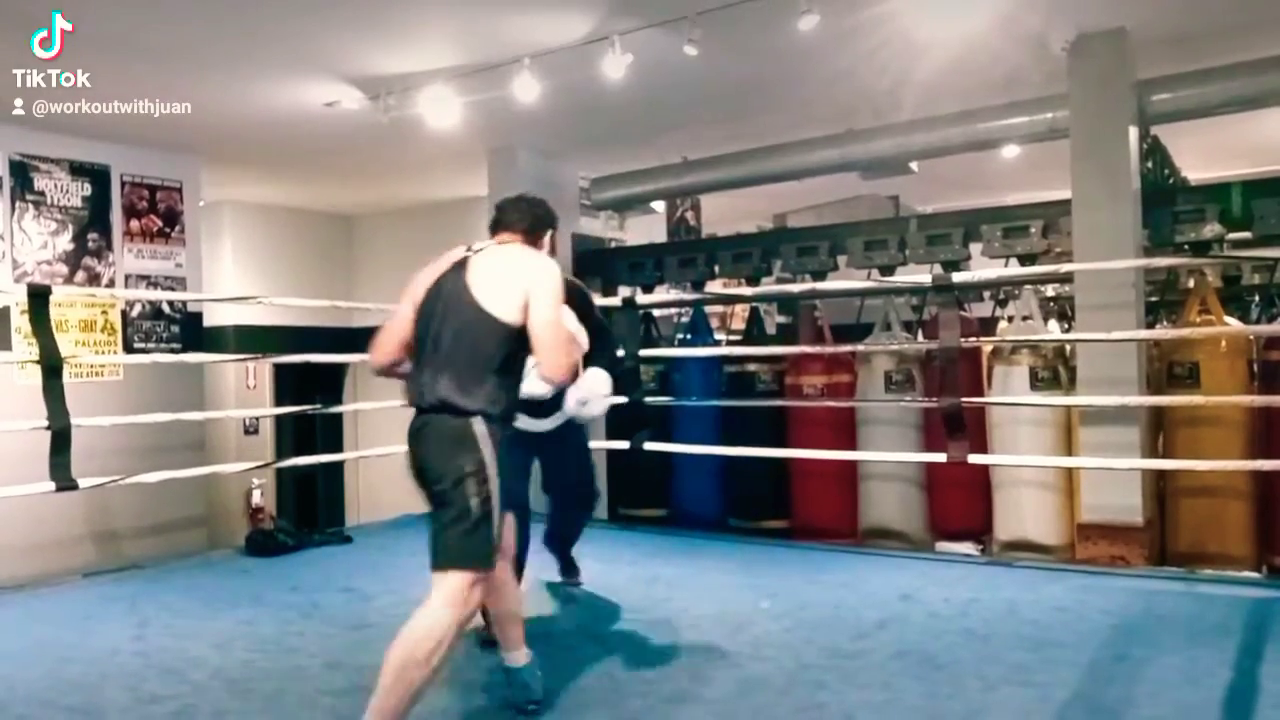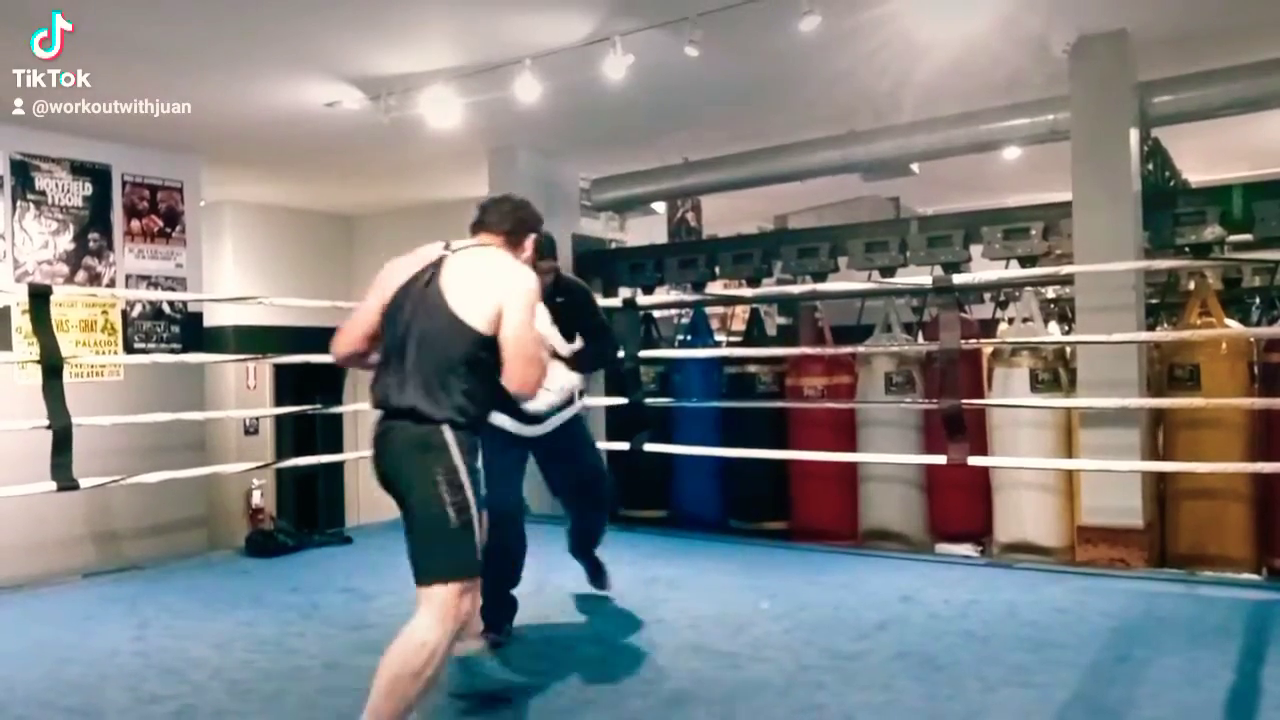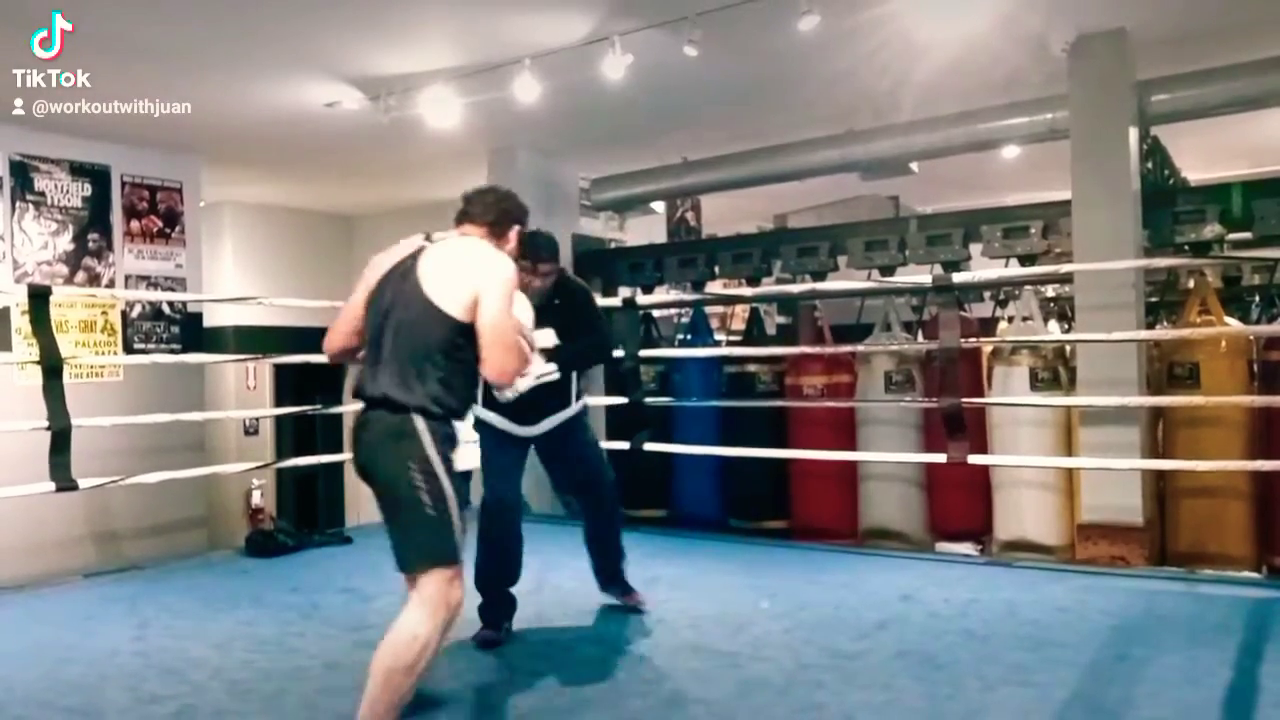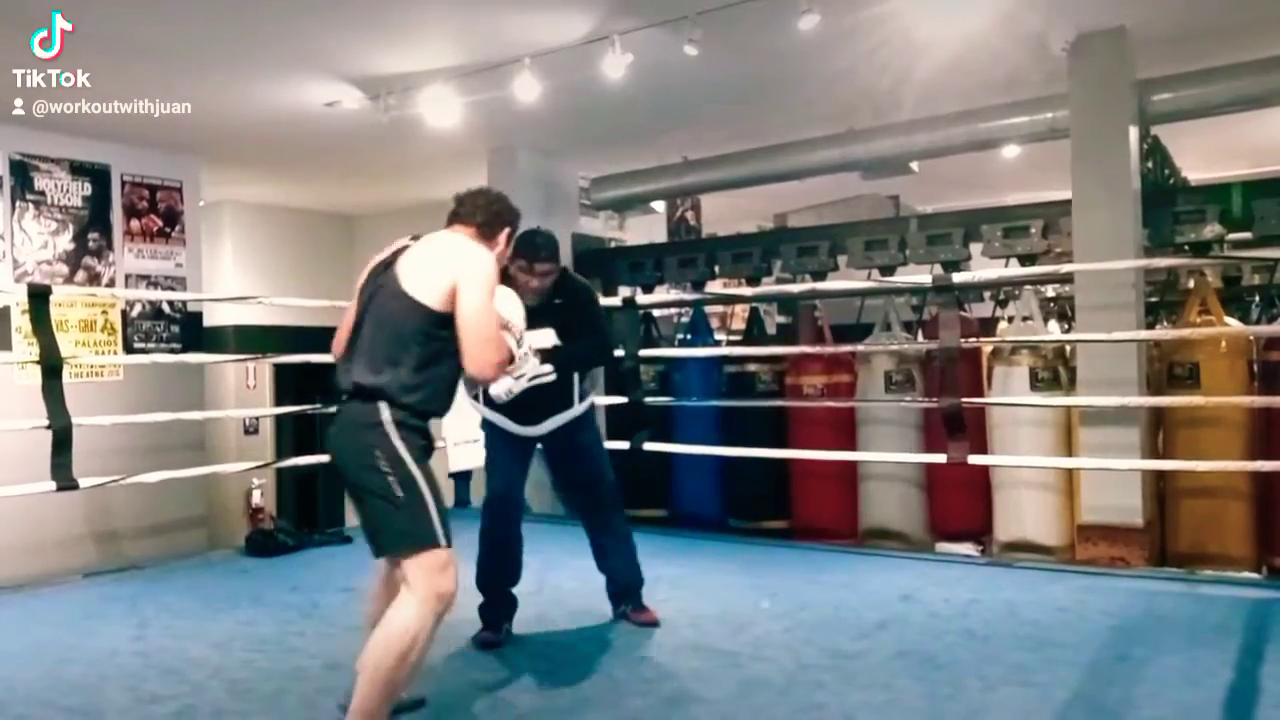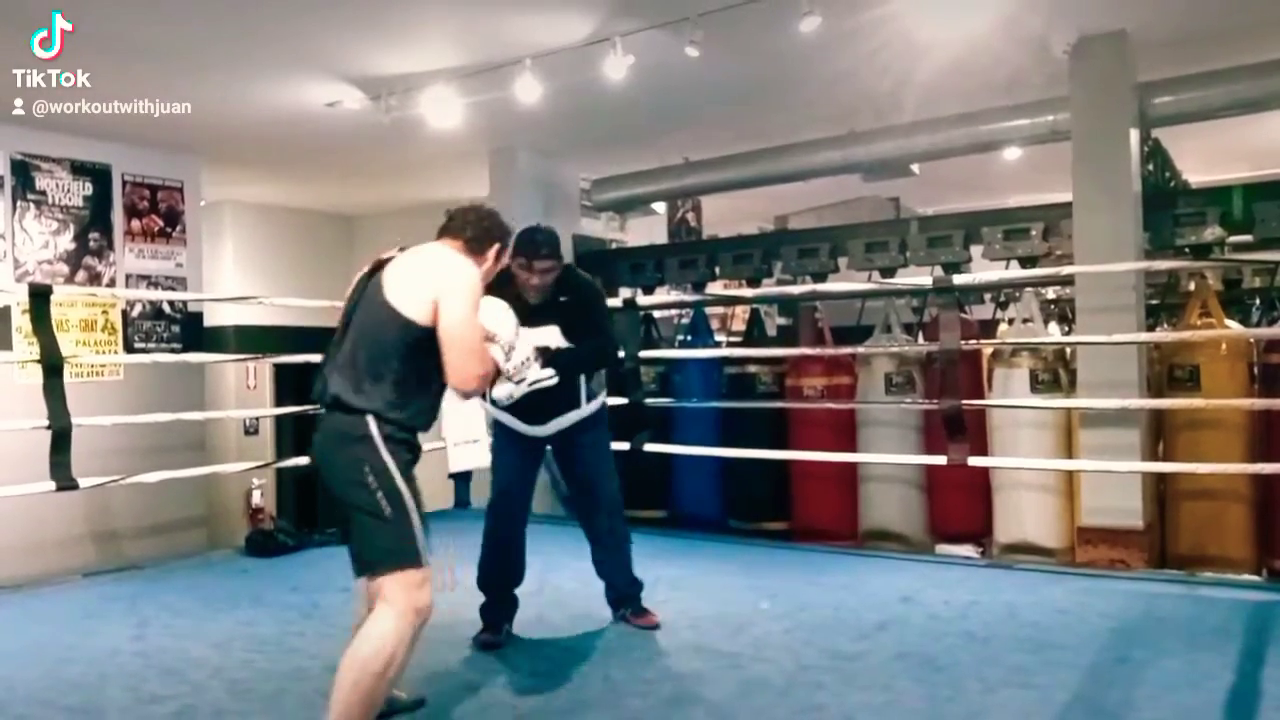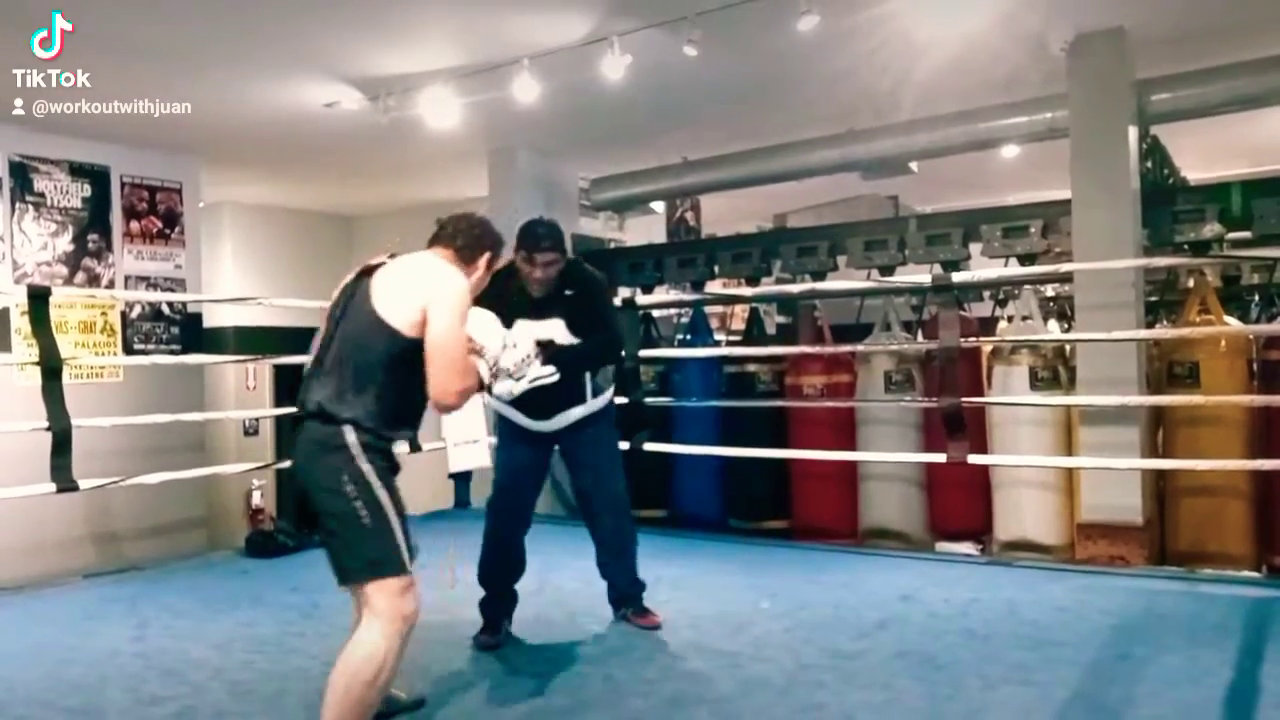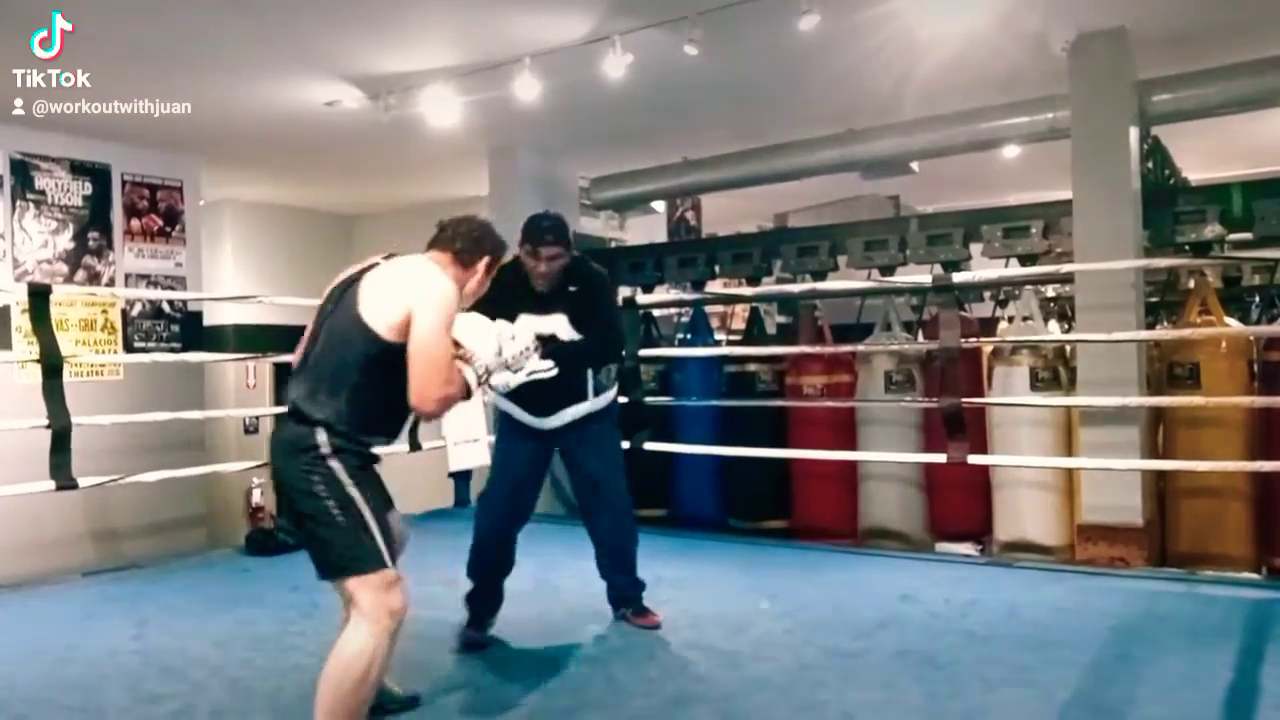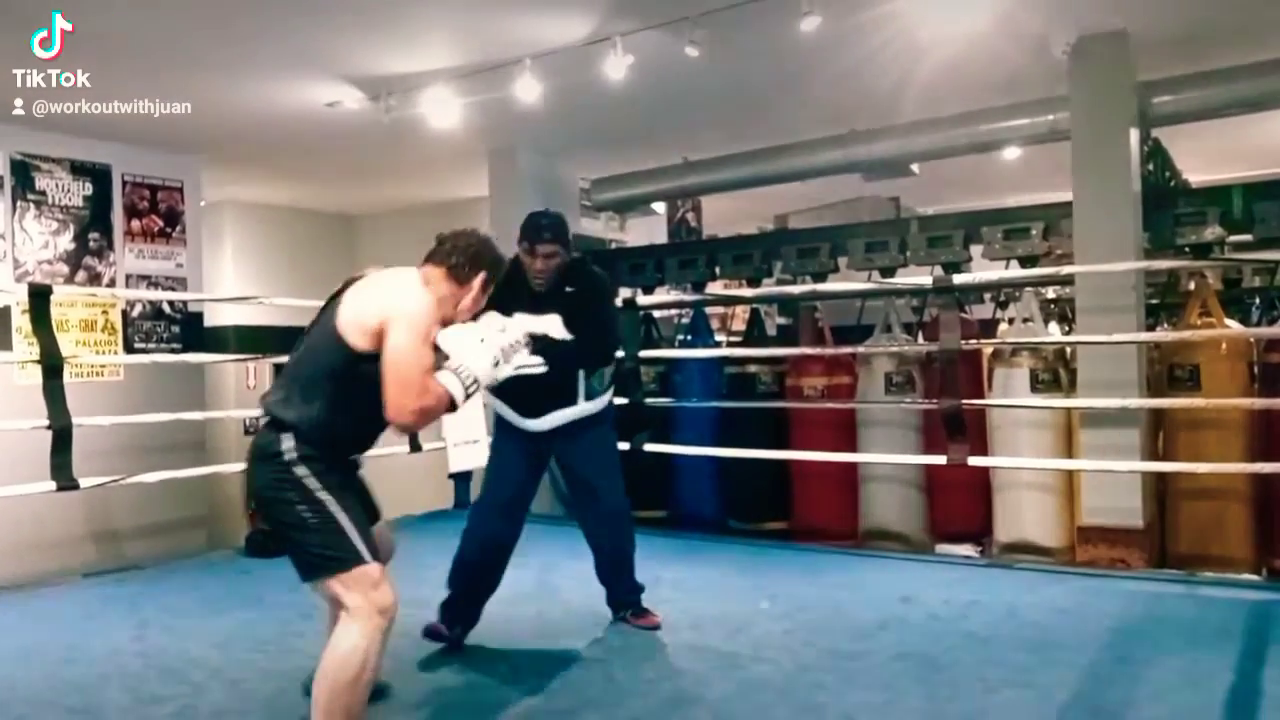
dt=0.1s
person 1, frame 1
left shoulder: (436, 270)
right shoulder: (536, 268)
left elbow: (383, 357)
right elbow: (556, 371)
right wrist: (571, 337)
left hip: (428, 430)
right hip: (466, 435)
left knee: (498, 544)
right knee: (459, 592)
left ankle: (519, 672)
person 1, frame 2
left shoulder: (407, 265)
right shoulder: (512, 274)
left elbow: (345, 348)
right elbow: (521, 382)
right wrist: (537, 343)
left hip: (395, 435)
right hip: (436, 441)
left knee: (464, 545)
right knee: (448, 605)
person 1, frame 3
left shoulder: (397, 256)
right shoulder: (492, 263)
left elbow: (335, 345)
right elbow: (500, 372)
right wrist: (522, 340)
left hip: (376, 427)
right hip: (414, 434)
left knee: (420, 563)
right knee: (438, 594)
person 1, frame 4
left shoulder: (392, 256)
right shoulder: (473, 259)
left elbow: (342, 349)
right elbow: (484, 364)
right wrist: (510, 336)
left hip: (358, 424)
right hip: (386, 428)
left knee: (403, 562)
right knee: (432, 584)
person 1, frame 5
left shoulder: (383, 268)
right shoulder: (457, 273)
right elbow: (467, 379)
right wrist: (498, 348)
left hip: (343, 434)
right hip: (368, 442)
left knee: (389, 572)
right knee: (408, 600)
person 1, frame 6
left shoulder: (371, 273)
right shoulder: (446, 282)
right elbow: (448, 393)
right wrist: (484, 358)
left hip: (325, 441)
right hip: (349, 450)
left knee: (376, 575)
right knee: (393, 606)
person 1, frame 7
left shoulder: (372, 274)
right shoulder: (435, 288)
left elbow: (308, 355)
right elbow: (429, 399)
right wrist: (477, 365)
left hip: (325, 446)
right hip: (322, 454)
left knee: (386, 543)
right knee: (381, 606)
person 1, frame 8
left shoulder: (375, 285)
right shoulder: (412, 298)
right elbow: (407, 410)
right wrist: (466, 373)
left hip: (307, 452)
right hip: (295, 461)
left knee: (374, 550)
right knee: (370, 604)
person 2, frame 1
left shoulder: (572, 295)
left elbow: (602, 344)
left wrist: (598, 375)
left hip: (562, 418)
right hip: (509, 422)
left knee: (579, 492)
right knee: (511, 506)
left ankle: (559, 548)
person 2, frame 2
left shoulder: (571, 294)
left elbow: (604, 345)
left wrist: (568, 369)
left hip: (559, 417)
right hip: (502, 424)
left knee: (595, 489)
right knee: (503, 509)
left ankle: (585, 550)
right ankle: (497, 611)
person 2, frame 3
left shoulder: (572, 294)
left elbow: (601, 345)
left wrist: (548, 359)
left hip: (561, 415)
right hip: (501, 422)
left knee: (599, 491)
right knee: (500, 508)
left ankle: (612, 575)
right ankle: (496, 613)
person 2, frame 4
left shoulder: (575, 293)
left elbow: (602, 347)
left wrist: (545, 361)
left hip: (569, 414)
right hip: (505, 420)
left knee: (601, 499)
right knee: (501, 508)
left ankle: (626, 597)
right ankle: (496, 614)
person 2, frame 5
left shoulder: (581, 291)
right shoulder: (492, 294)
left elbow: (604, 349)
left wrist: (546, 362)
left hip: (577, 416)
right hip: (514, 422)
left knee: (603, 506)
right knee: (504, 512)
left ankle: (625, 599)
right ankle: (497, 615)
person 2, frame 6
left shoulder: (587, 285)
right shoulder: (495, 288)
left elbow: (611, 346)
left wrist: (551, 359)
left hip: (585, 414)
right hip: (519, 417)
left knee: (609, 505)
right knee: (507, 509)
left ankle: (627, 598)
right ankle: (496, 613)
person 2, frame 7
left shoulder: (591, 282)
right shoulder: (502, 283)
left elbow: (608, 345)
left wrist: (546, 353)
left hip: (586, 414)
right hip: (521, 417)
left knee: (611, 505)
right knee: (498, 508)
left ankle: (627, 599)
right ankle: (481, 610)
person 2, frame 8
left shoulder: (590, 284)
right shoulder: (499, 282)
left elbow: (603, 347)
left wrist: (538, 350)
left hip: (582, 419)
right hip: (517, 420)
left knee: (607, 509)
right knee: (493, 514)
left ankle: (625, 600)
right ankle: (457, 613)
